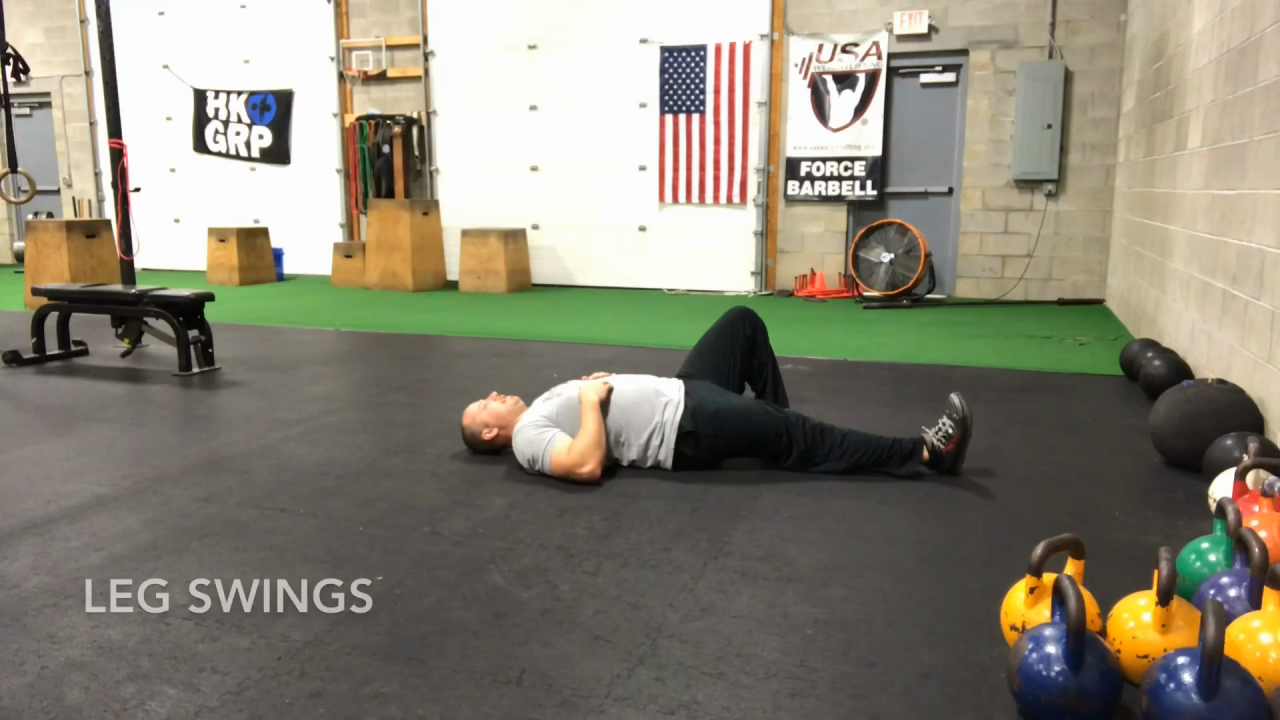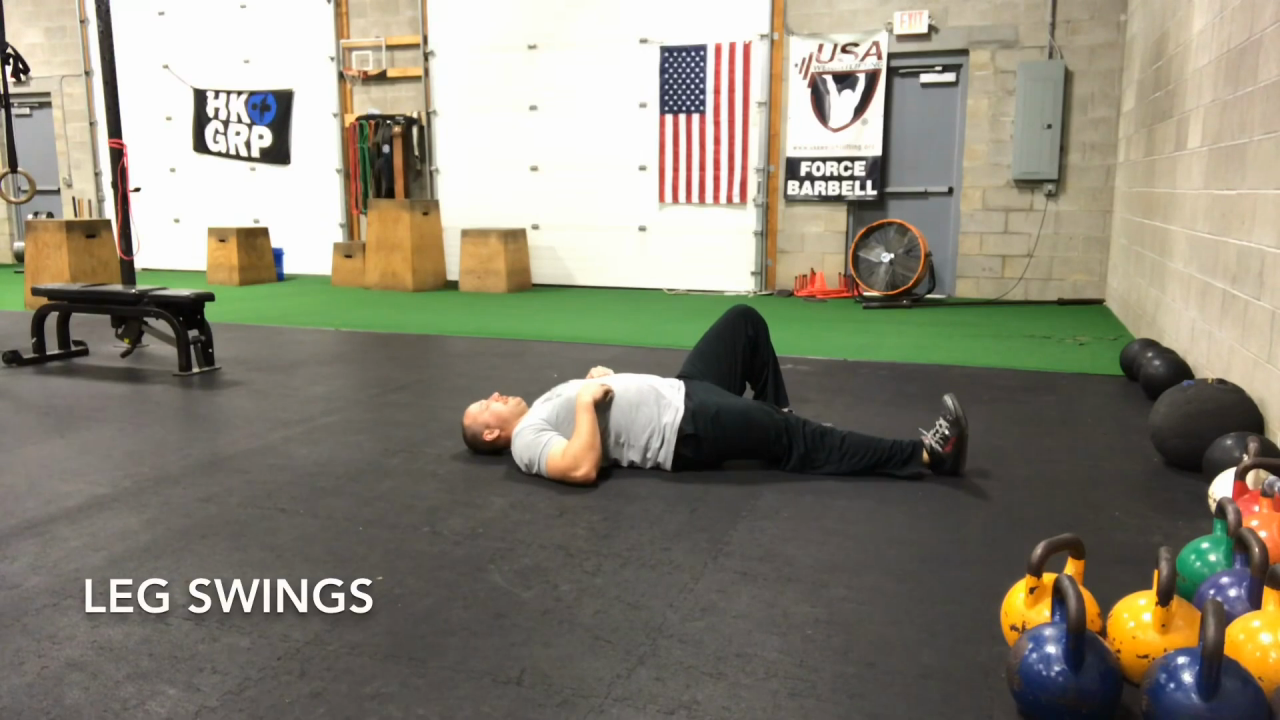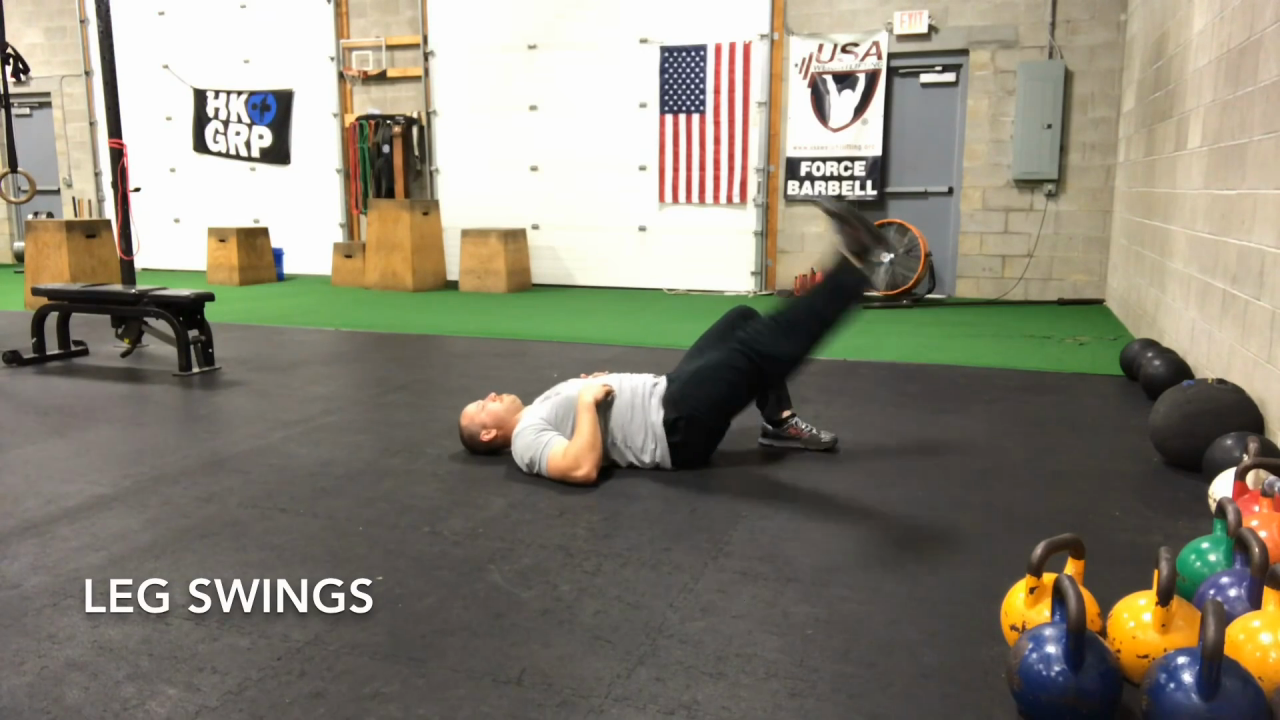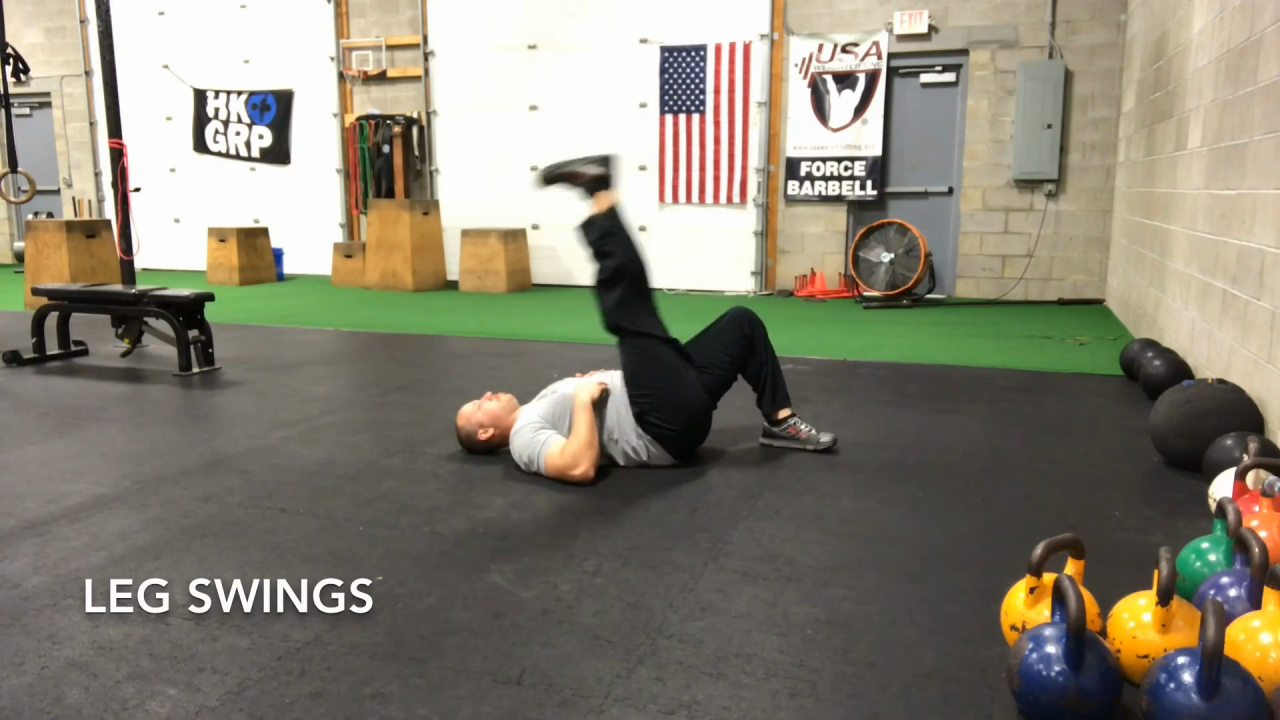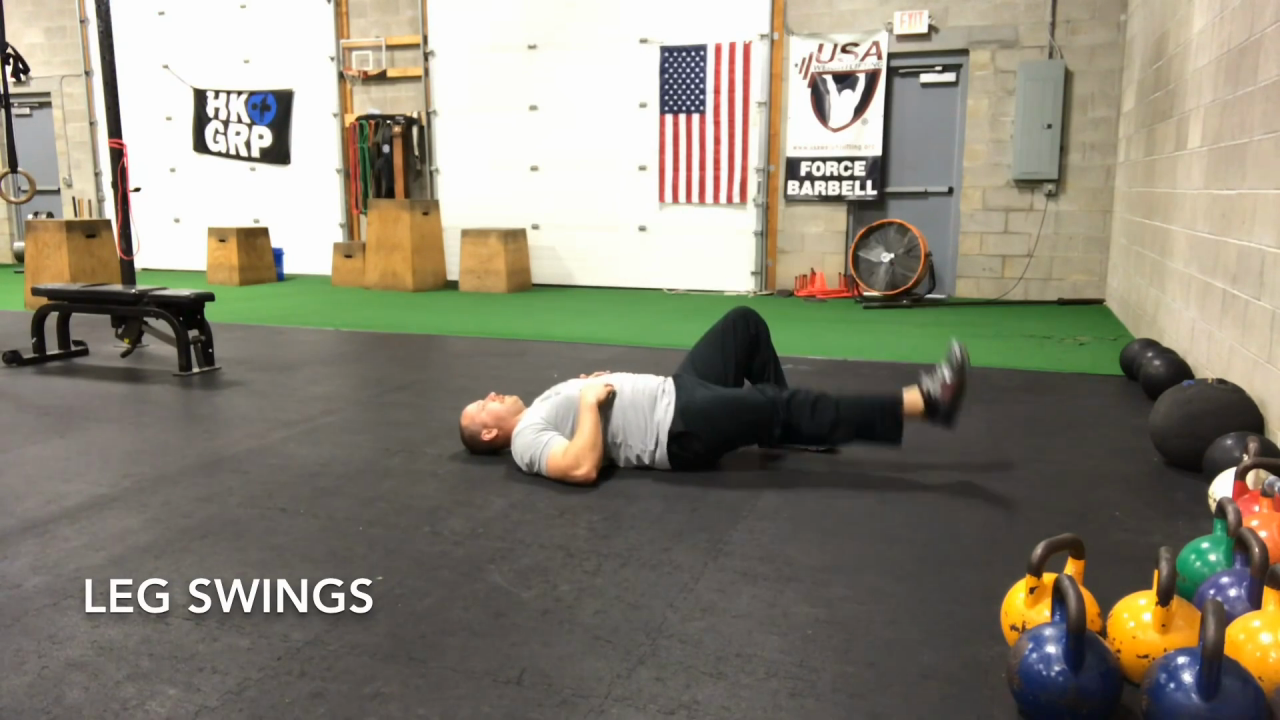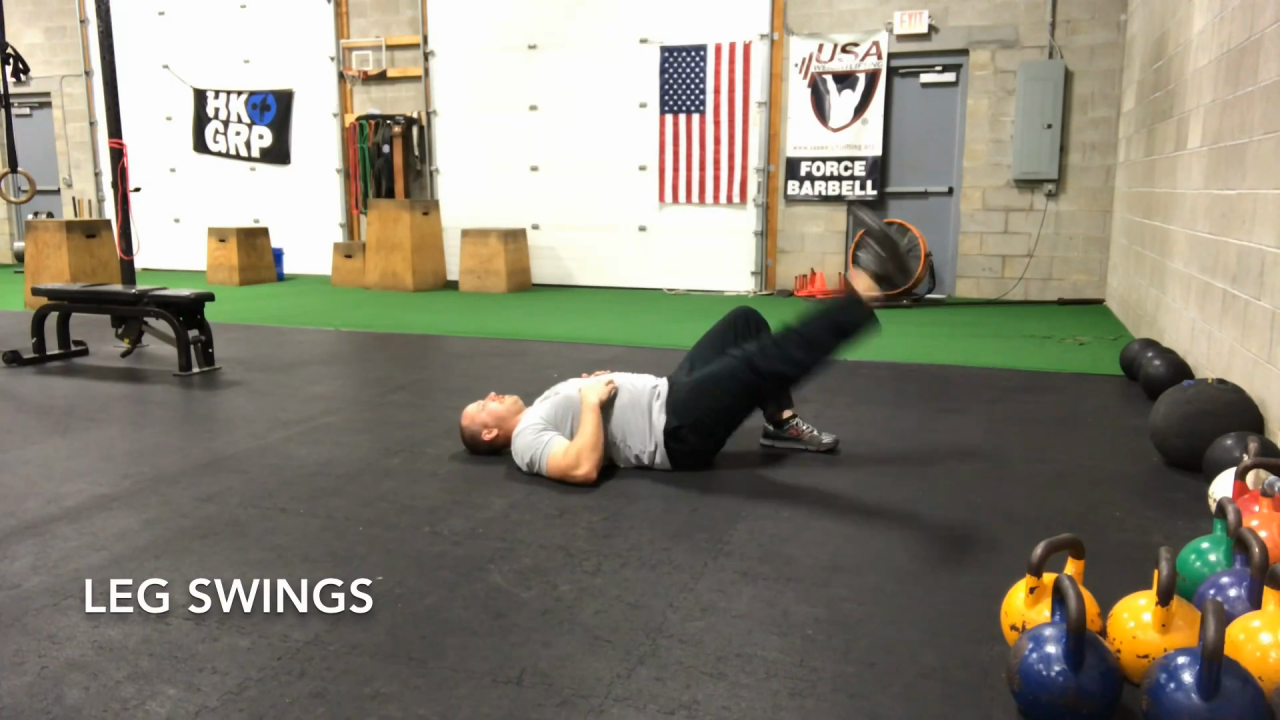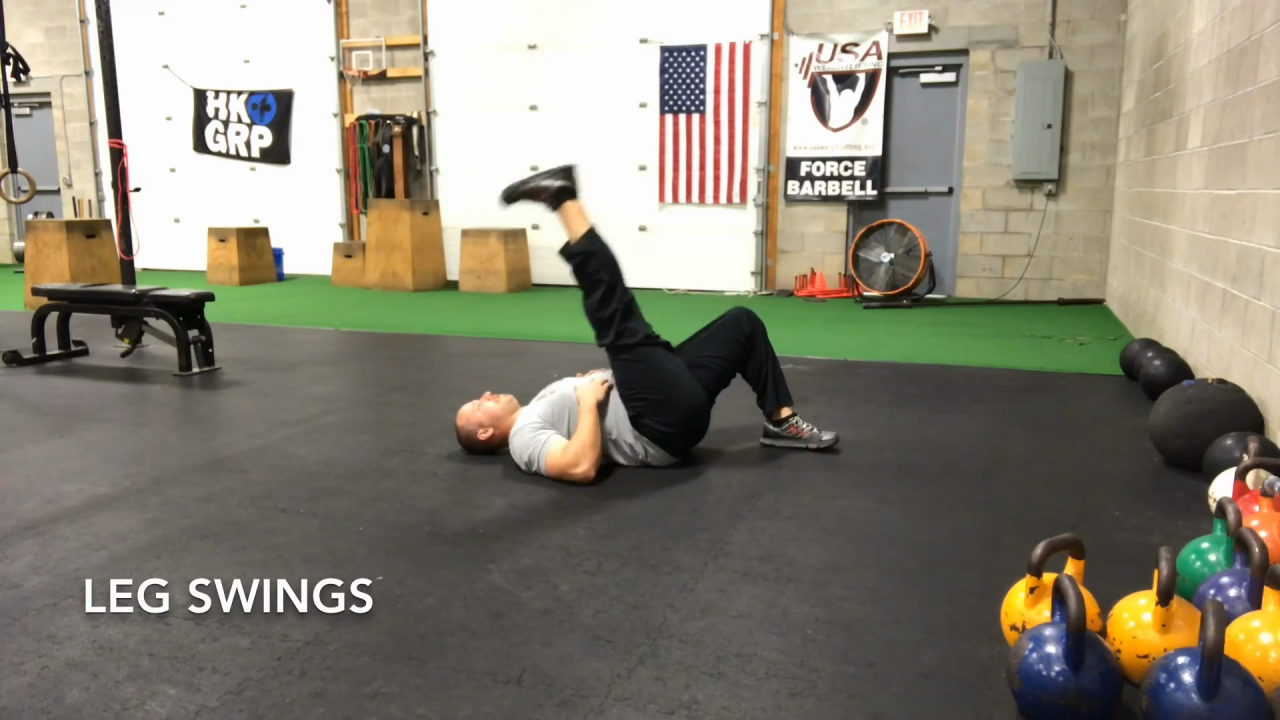
dt=0.7s
person 1, frame 1
left shoulder: (541, 408)
right shoulder: (528, 440)
right elbow: (588, 465)
left wrist: (592, 383)
right wrist: (591, 399)
left hip: (680, 392)
right hip: (686, 431)
left knee: (743, 323)
right knee: (795, 438)
left ankle: (775, 419)
right ankle: (925, 452)
person 1, frame 2
left shoulder: (544, 410)
right shoulder: (527, 441)
right elbow: (583, 469)
left wrist: (599, 378)
right wrist: (587, 400)
left hip: (682, 394)
right hip: (686, 432)
left knee: (743, 321)
right knee: (798, 442)
left ankle: (776, 413)
right ankle: (926, 455)
person 1, frame 3
left shoulder: (539, 409)
right shoulder: (527, 440)
right elbow: (583, 468)
left wrist: (591, 384)
right wrist: (588, 401)
left hip: (661, 392)
right hip: (676, 429)
left knee: (744, 322)
right knee: (751, 348)
left ankle: (782, 424)
right ankle: (850, 262)
person 1, frame 4
left shoulder: (536, 412)
right shoulder: (525, 438)
right elbow: (582, 468)
left wrist: (590, 385)
right wrist: (584, 400)
left hip: (674, 411)
right hip: (669, 425)
left knee: (740, 322)
right knee: (630, 316)
left ankle: (780, 422)
person 1, frame 5
left shoulder: (540, 408)
right shoulder: (526, 439)
right elbow: (583, 467)
left wrist: (596, 385)
right wrist: (590, 400)
left hip: (675, 393)
right hip: (681, 434)
left knee: (745, 322)
right knee: (786, 405)
left ankle: (787, 429)
right ankle: (922, 401)
person 1, frame 6
left shoulder: (542, 414)
right shoulder: (527, 439)
right elbow: (584, 467)
left wrist: (593, 387)
right wrist: (592, 402)
left hip: (668, 395)
right hip: (676, 433)
left knee: (743, 322)
right knee: (759, 361)
left ankle: (783, 426)
right ankle: (867, 287)
person 1, frame 7
left shoulder: (536, 410)
right shoulder: (524, 438)
right elbow: (582, 467)
left wrist: (596, 385)
right wrist: (589, 401)
left hip: (675, 402)
right hip: (667, 420)
left knee: (742, 323)
right knee: (618, 325)
left ankle: (781, 422)
